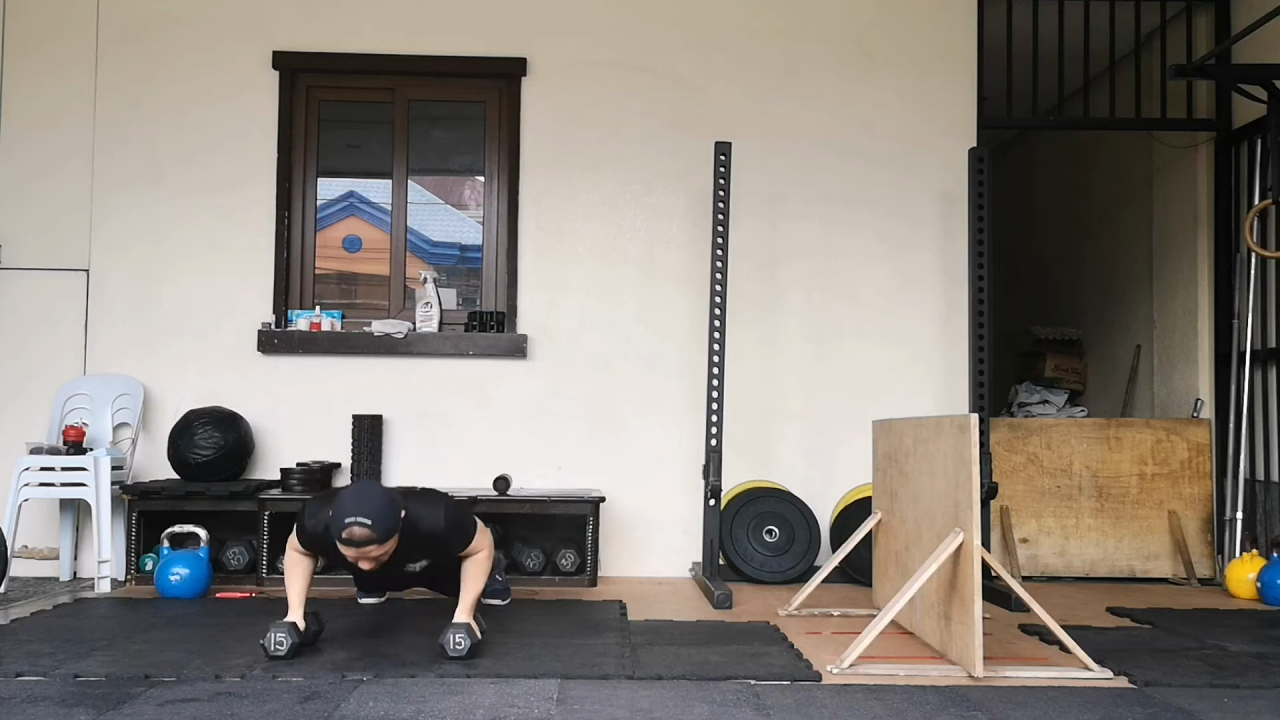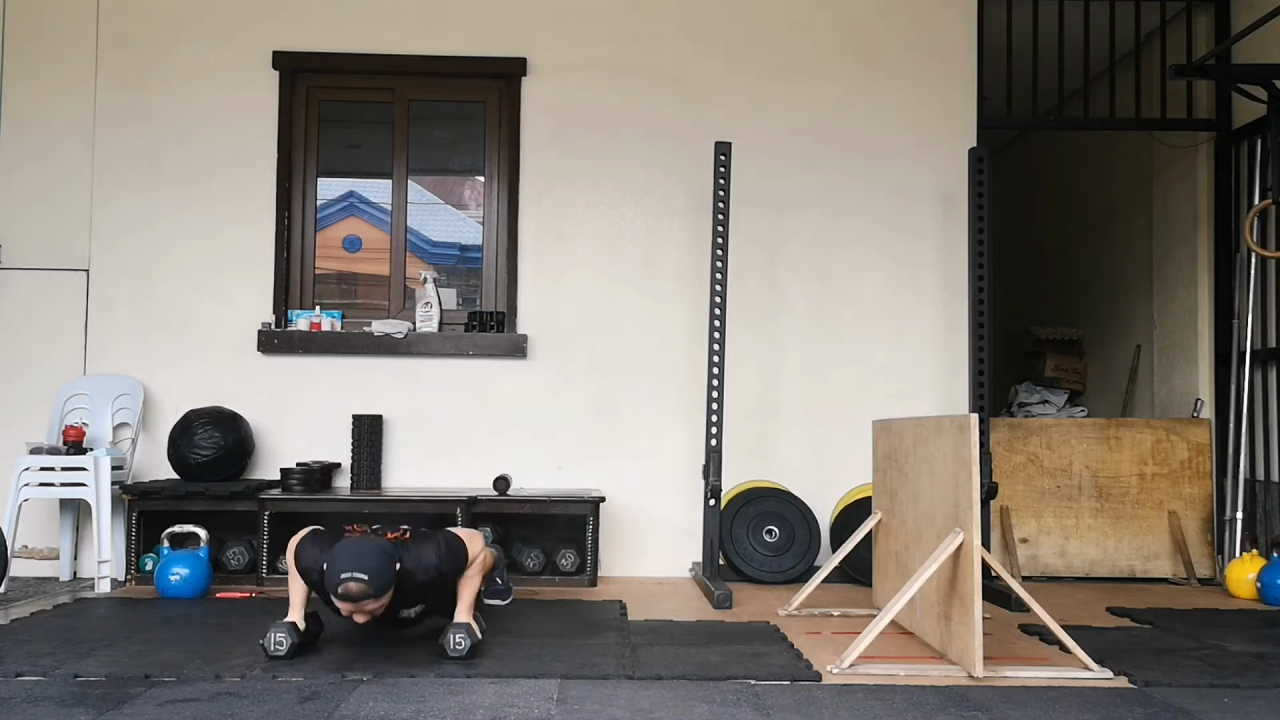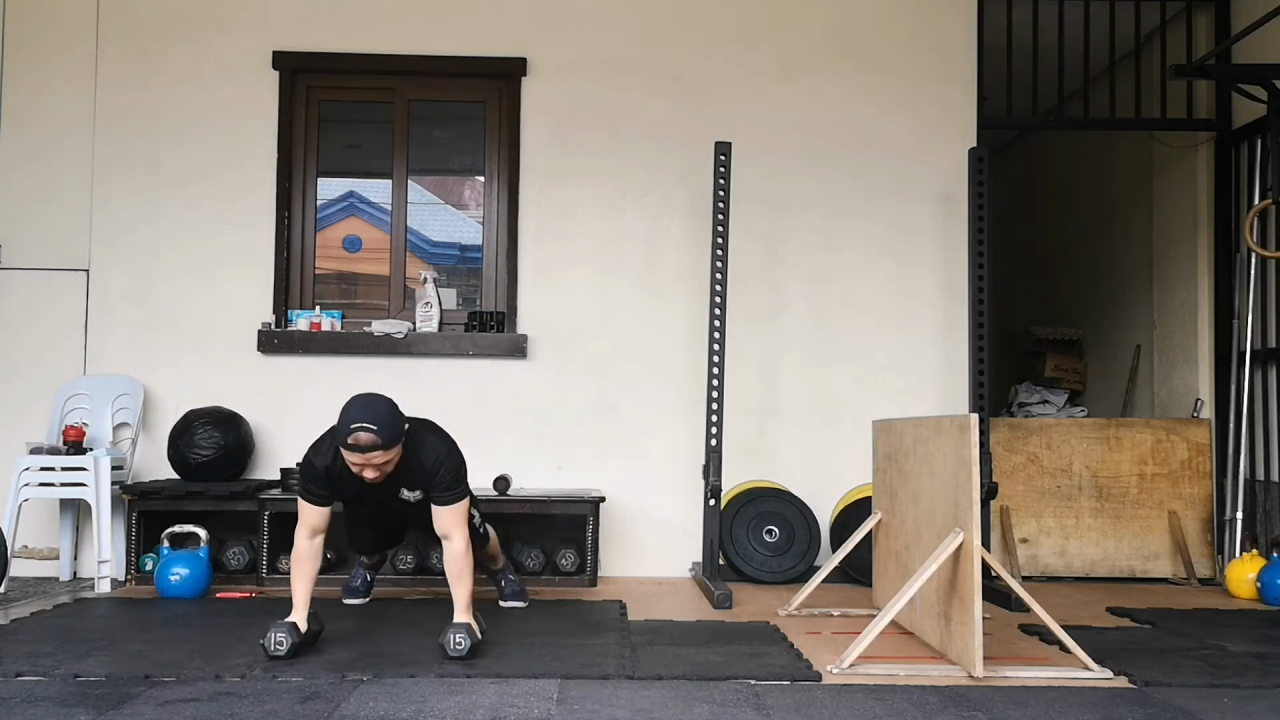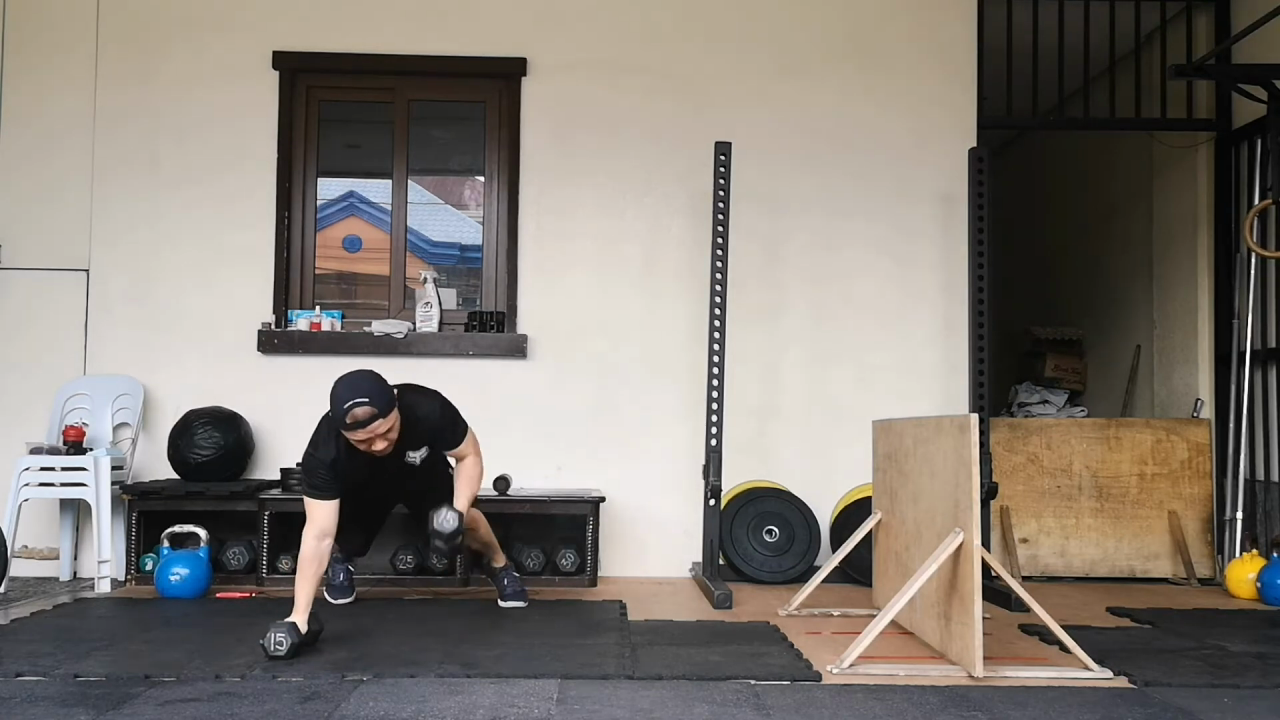
dt=0.5s
person 1, frame 1
left shoulder: (437, 520)
right shoulder: (317, 521)
left elbow: (480, 549)
right elbow: (297, 550)
left wrist: (465, 612)
right wrist: (295, 610)
left hip: (435, 556)
left ankle: (490, 572)
person 1, frame 2
left shoulder: (429, 563)
right shoulder: (315, 561)
left elbow: (475, 544)
right elbow: (297, 544)
left wrist: (464, 615)
right wrist: (295, 613)
left ankle: (494, 559)
person 1, frame 3
left shoulder: (436, 452)
right shoulder: (321, 459)
left elbow: (453, 537)
right elbow: (310, 535)
left wrist: (463, 615)
right wrist: (299, 614)
left ankle: (499, 568)
right ankle: (368, 565)
person 1, frame 4
left shoulder: (427, 409)
right shoulder: (323, 451)
left elbow: (470, 456)
right elbow: (319, 534)
left wrist: (458, 510)
right wrist: (299, 616)
left hip: (424, 474)
left knee: (465, 521)
left ankle: (499, 565)
right ankle: (340, 559)
